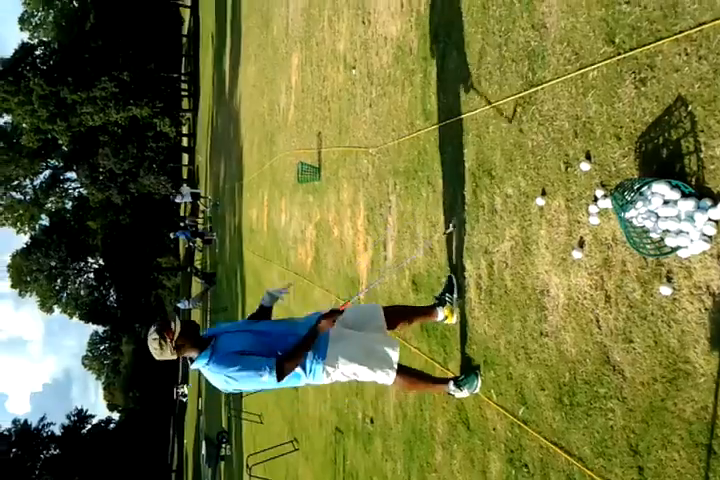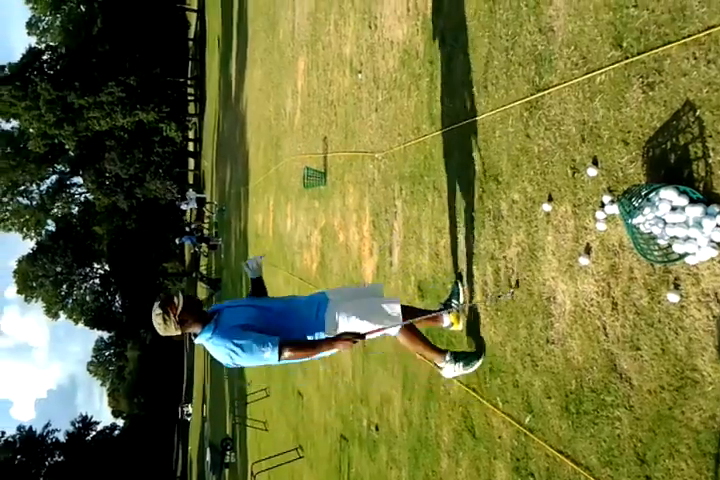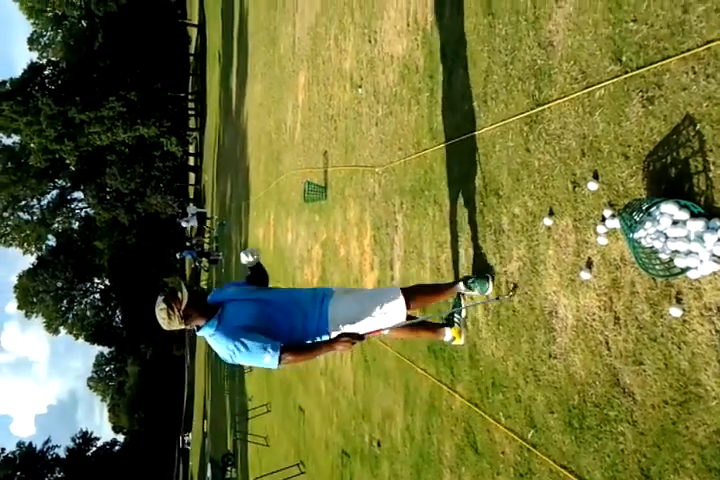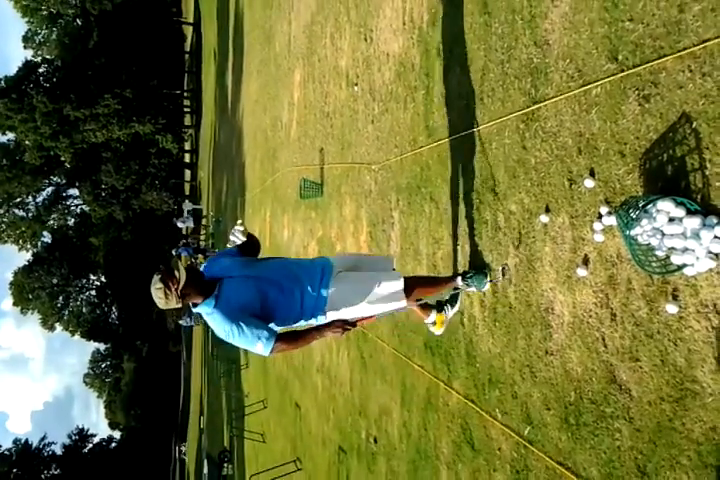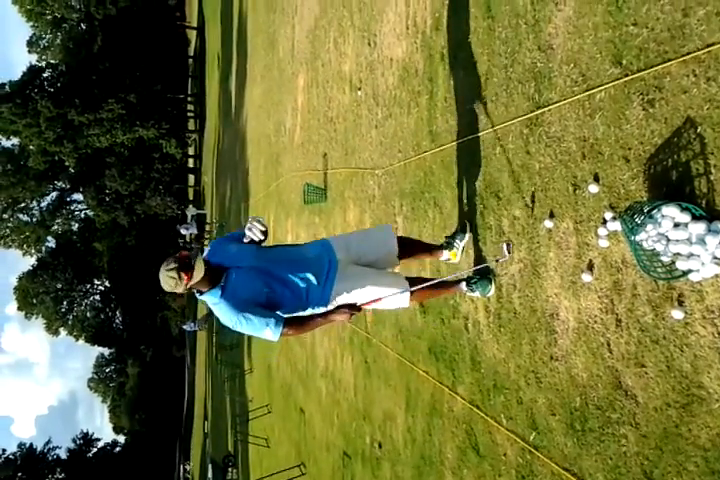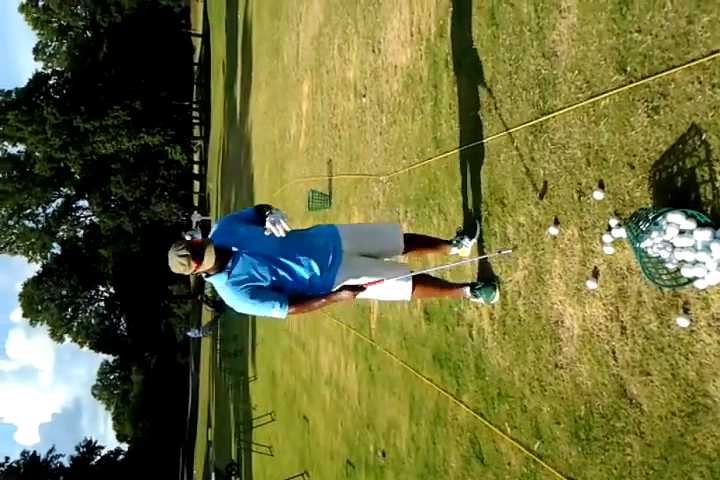
dt=0.3s
person 1, frame 1
left shoulder: (212, 335)
right shoulder: (224, 371)
right elbow: (281, 371)
left wrist: (267, 303)
right wrist: (317, 331)
left hip: (313, 326)
right hip: (322, 357)
left knee: (385, 316)
right knee: (391, 369)
left ankle: (439, 311)
right ankle: (450, 386)
person 1, frame 2
left shoulder: (215, 314)
right shoulder: (227, 344)
right elbow: (285, 352)
left wrist: (254, 276)
right wrist: (333, 344)
left hip: (317, 304)
right hip: (323, 326)
left knee: (389, 308)
right knee: (393, 318)
left ankle: (444, 316)
right ankle: (445, 361)
person 1, frame 3
left shoulder: (217, 296)
right shoulder: (228, 342)
left elbow: (258, 285)
right elbow: (283, 356)
right wrist: (331, 345)
left hip: (323, 299)
right hip: (328, 321)
left knee: (393, 316)
right knee: (404, 298)
left ankle: (448, 331)
right ankle: (462, 287)
person 1, frame 4
left shoulder: (212, 266)
right shoulder: (225, 320)
left elbow: (251, 251)
right elbow: (275, 344)
right wrist: (322, 332)
left hip: (321, 269)
right hip: (326, 301)
left knee: (390, 281)
right knee: (405, 287)
left ankle: (433, 313)
right ankle: (459, 281)
person 1, frame 5
left shoulder: (215, 250)
right shoulder: (229, 310)
left elbow: (249, 239)
right elbow: (282, 328)
left wrist: (251, 229)
right wrist: (330, 317)
left hip: (324, 252)
right hip: (331, 290)
left knee: (395, 242)
right knee: (408, 289)
left ankle: (445, 251)
right ankle: (464, 285)
person 1, frame 6
left shoulder: (222, 230)
right shoulder: (235, 292)
left elbow: (258, 210)
right elbow: (287, 307)
left wrist: (270, 215)
right wrist: (335, 297)
left hip: (330, 240)
right hip: (335, 278)
left knee: (404, 241)
right knee: (411, 283)
left ankle: (454, 245)
right ankle: (466, 290)
